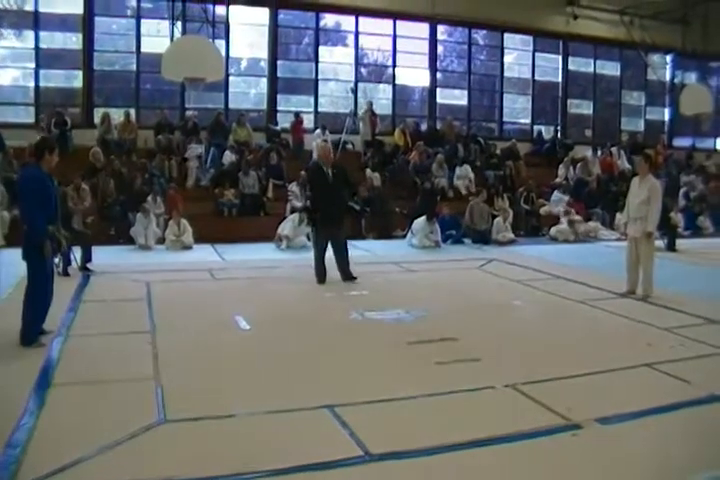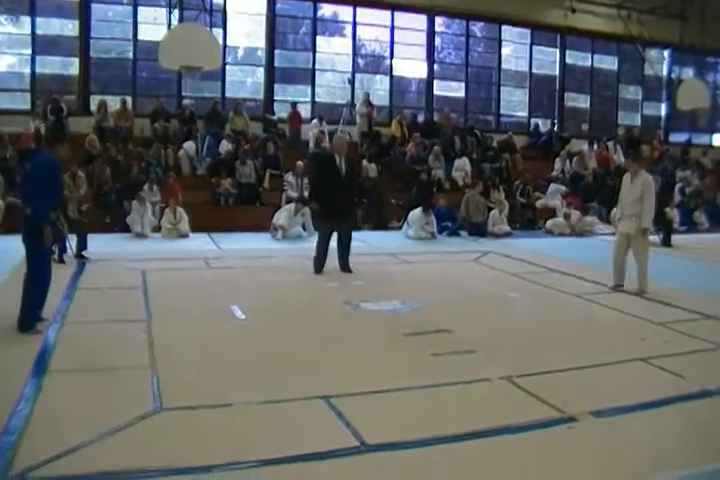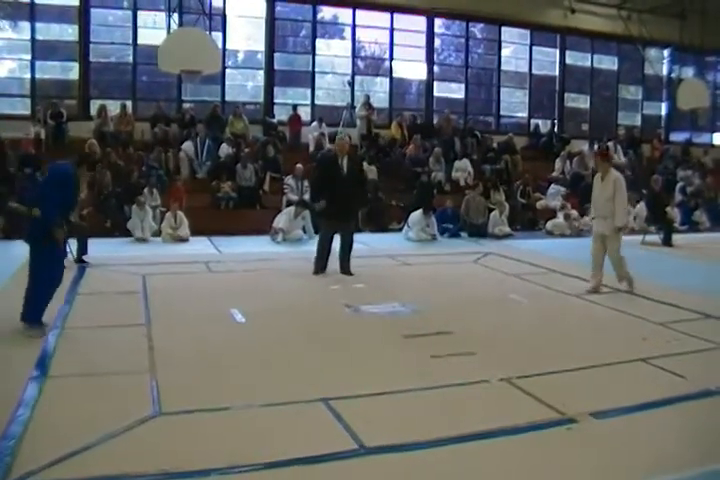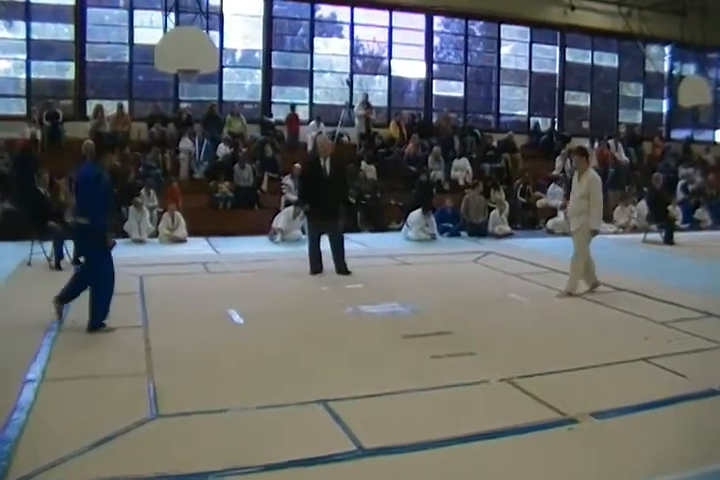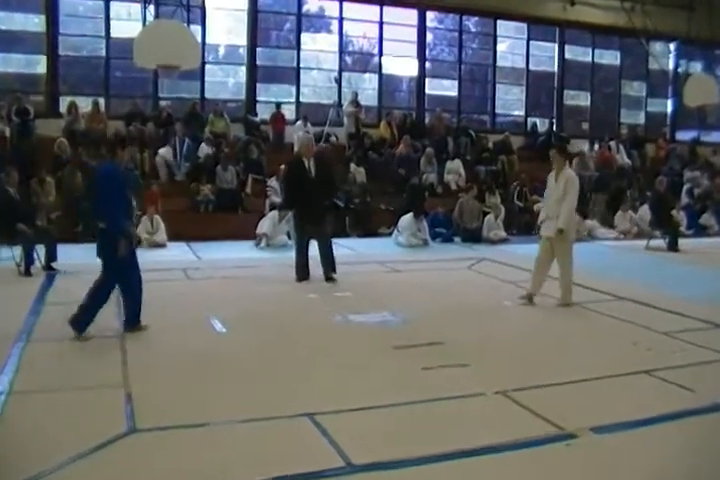
dt=0.5s
person 1, frame 1
left shoulder: (41, 176)
right shoulder: (33, 177)
right elbow: (33, 213)
left wrist: (53, 232)
right wrist: (44, 240)
left hip: (43, 236)
right hip: (38, 240)
left knee: (43, 286)
right knee: (38, 287)
left ankle: (34, 327)
right ankle: (29, 335)
person 1, frame 2
left shoulder: (41, 160)
right shoulder: (46, 163)
right elbow: (37, 197)
left wrist: (47, 222)
right wrist: (45, 225)
left hip: (37, 222)
right hip: (39, 225)
left knee: (39, 272)
right knee: (39, 274)
left ankle: (32, 314)
right ankle: (27, 322)
person 1, frame 3
left shoulder: (59, 170)
right shoulder: (66, 174)
right elbow: (49, 202)
left wrist: (57, 226)
right wrist: (55, 227)
left hip: (41, 225)
right hip: (46, 228)
left knee: (40, 273)
right knee: (51, 274)
left ankle: (31, 317)
right ankle: (32, 319)
person 1, frame 4
left shoulder: (87, 170)
right shoulder: (95, 175)
right elbow: (96, 208)
right wrist: (106, 233)
left hip: (85, 228)
right hip: (94, 231)
left knee: (90, 270)
right knee: (103, 275)
left ankle: (63, 298)
right ankle: (96, 322)
person 1, frame 5
left shoulder: (108, 170)
right shoulder: (112, 173)
right elbow: (112, 208)
left wrist: (128, 231)
right wrist: (120, 237)
left hip: (116, 232)
right hip: (114, 234)
left knee: (131, 277)
right knee: (109, 281)
left ankle: (132, 321)
right ankle: (79, 322)
person 2, frame 1
left shoulder: (653, 184)
right shoulder: (634, 181)
left elbow: (655, 208)
left wrist: (650, 229)
right wrist: (625, 222)
left hip: (644, 226)
right hip: (633, 224)
left knee: (646, 261)
right knee: (631, 260)
left ankle: (646, 291)
right ankle: (631, 287)
person 2, frame 2
left shoulder: (646, 180)
right shoulder: (626, 177)
left elbow: (649, 204)
left wrist: (645, 225)
right wrist: (618, 217)
left hip: (638, 223)
right hip: (625, 221)
left knee: (640, 257)
right knee: (618, 253)
left ankle: (642, 286)
right ankle: (618, 281)
person 2, frame 3
left shoulder: (617, 178)
right shoulder: (597, 177)
left elbow: (621, 201)
left wrist: (619, 223)
right wrist: (593, 217)
left hip: (612, 222)
right hip: (599, 222)
left knee: (614, 254)
right knee: (596, 255)
left ankle: (626, 277)
right ankle: (595, 284)
person 2, frame 4
left shoulder: (593, 178)
right shoulder: (576, 175)
left elbow: (596, 203)
left wrist: (594, 225)
right wrist: (569, 216)
left hip: (586, 222)
right hip: (576, 219)
left knee: (578, 255)
right knee: (584, 253)
left ankle: (571, 288)
right ankle: (593, 282)
person 2, frame 5
left shoulder: (571, 178)
right shoulder: (552, 176)
left elbow: (569, 204)
left wrist: (561, 226)
right wrist: (542, 220)
left hip: (562, 227)
right hip: (549, 224)
left knee: (565, 264)
right knee: (541, 260)
left ankle: (566, 298)
right ankle: (531, 293)
person 3, frame 1
left shoulder: (339, 170)
right shoulder: (312, 170)
left elbow: (348, 186)
right elbow: (308, 188)
right wrist: (308, 192)
left hip: (336, 214)
right hip: (319, 215)
left knee: (340, 245)
right knee: (319, 248)
left ankle: (346, 273)
right ankle: (320, 275)
person 3, frame 2
left shoulder: (350, 163)
right shoulder: (324, 160)
left elbow: (354, 183)
right elbow: (315, 181)
left wrist: (353, 201)
right wrist: (315, 199)
left hip: (346, 206)
right hip: (327, 205)
left knee: (345, 238)
right knee: (323, 238)
left ankle: (344, 264)
right ankle: (318, 265)
person 3, frame 3
left shoulder: (355, 164)
right shoulder: (326, 162)
left elbow: (361, 184)
right elbow: (318, 181)
left wrist: (360, 200)
right wrist: (318, 199)
left hip: (348, 206)
right hip: (330, 206)
left knee: (347, 240)
right knee: (325, 238)
left ankle: (345, 267)
right ankle: (320, 266)
person 3, frame 4
left shoulder: (337, 164)
right shoulder: (310, 164)
left elbow: (343, 184)
right elbow: (303, 184)
left wrist: (342, 201)
right wrist: (304, 202)
left hip: (333, 207)
right hip: (314, 207)
left knee: (337, 238)
right knee: (314, 239)
left ankle: (341, 266)
right ankle: (315, 267)
person 3, frame 5
left shoulder: (322, 162)
right shoulder: (293, 165)
left elbow: (331, 183)
right elbow: (287, 187)
left wrist: (328, 199)
right wrist: (291, 206)
left hip: (320, 209)
right hip: (301, 210)
left knee: (325, 242)
right knee: (301, 244)
left ankle: (329, 272)
right ankle: (302, 273)
